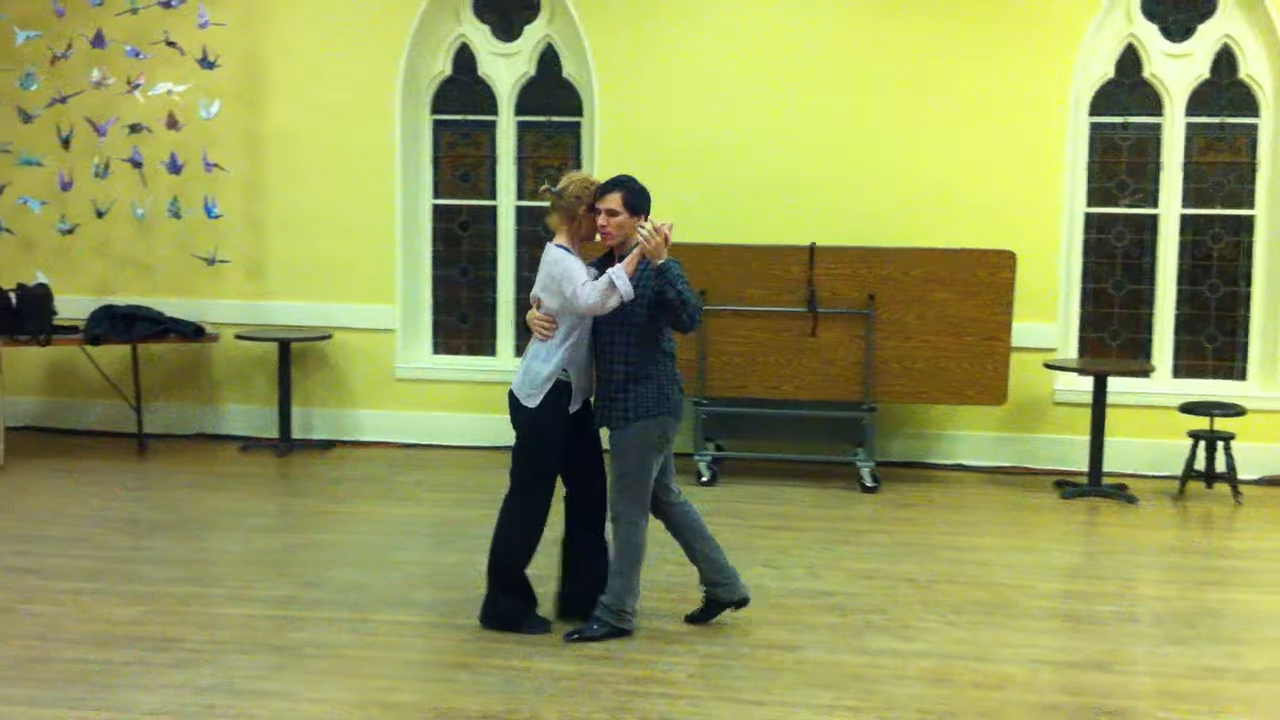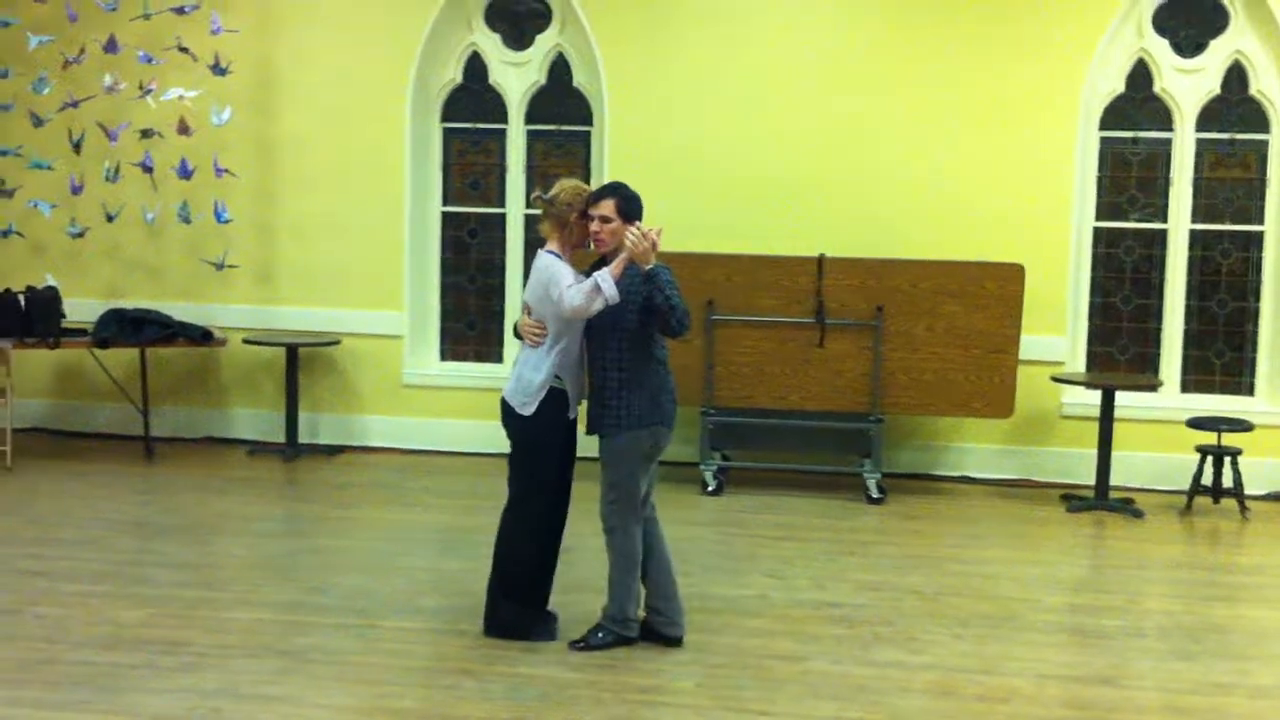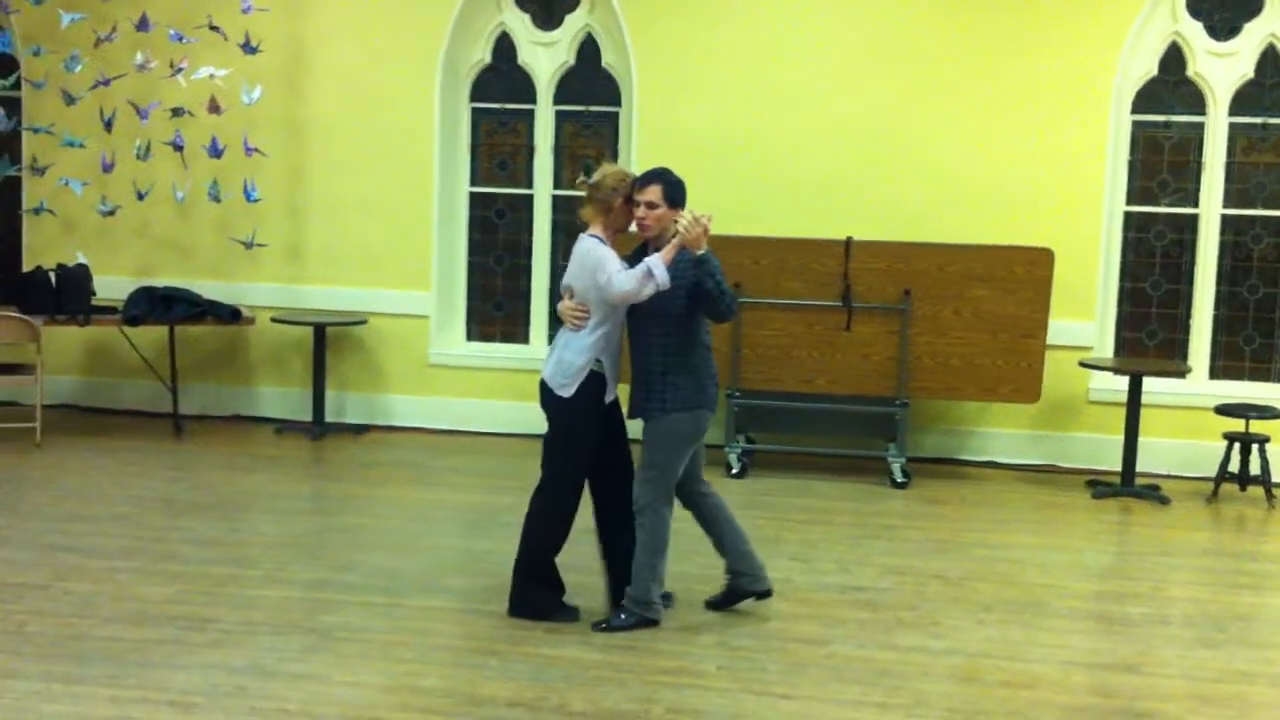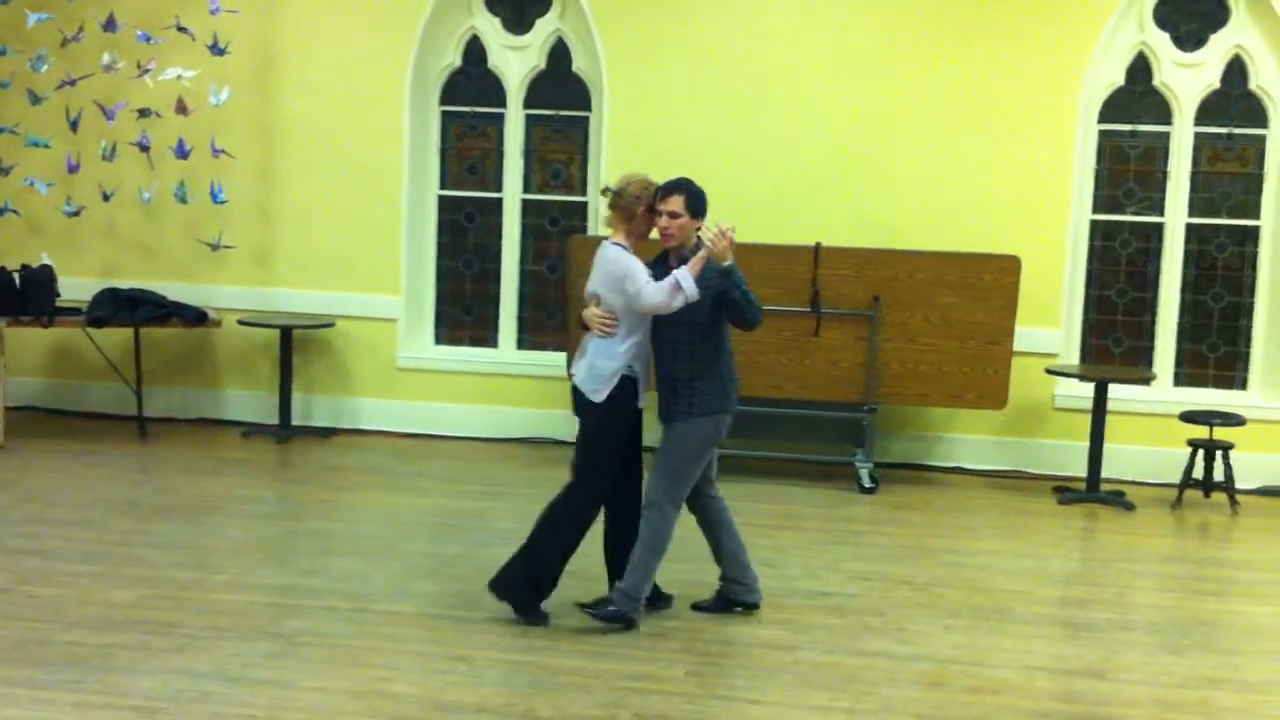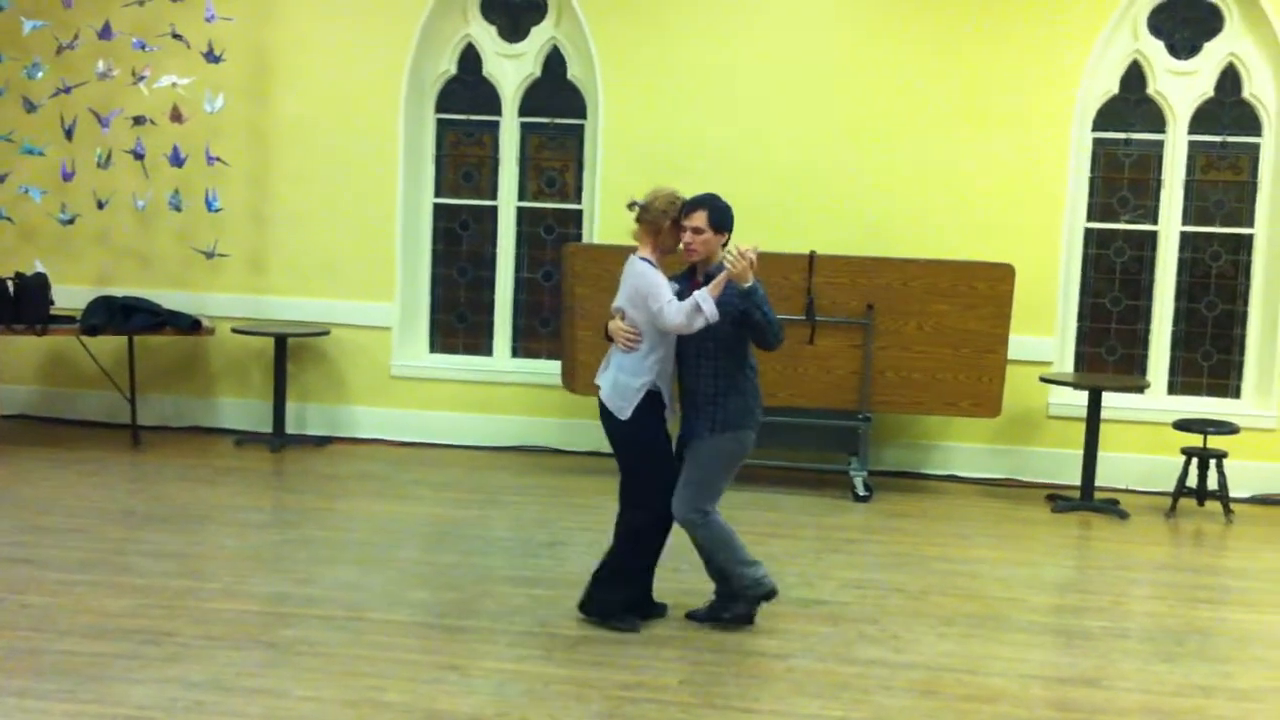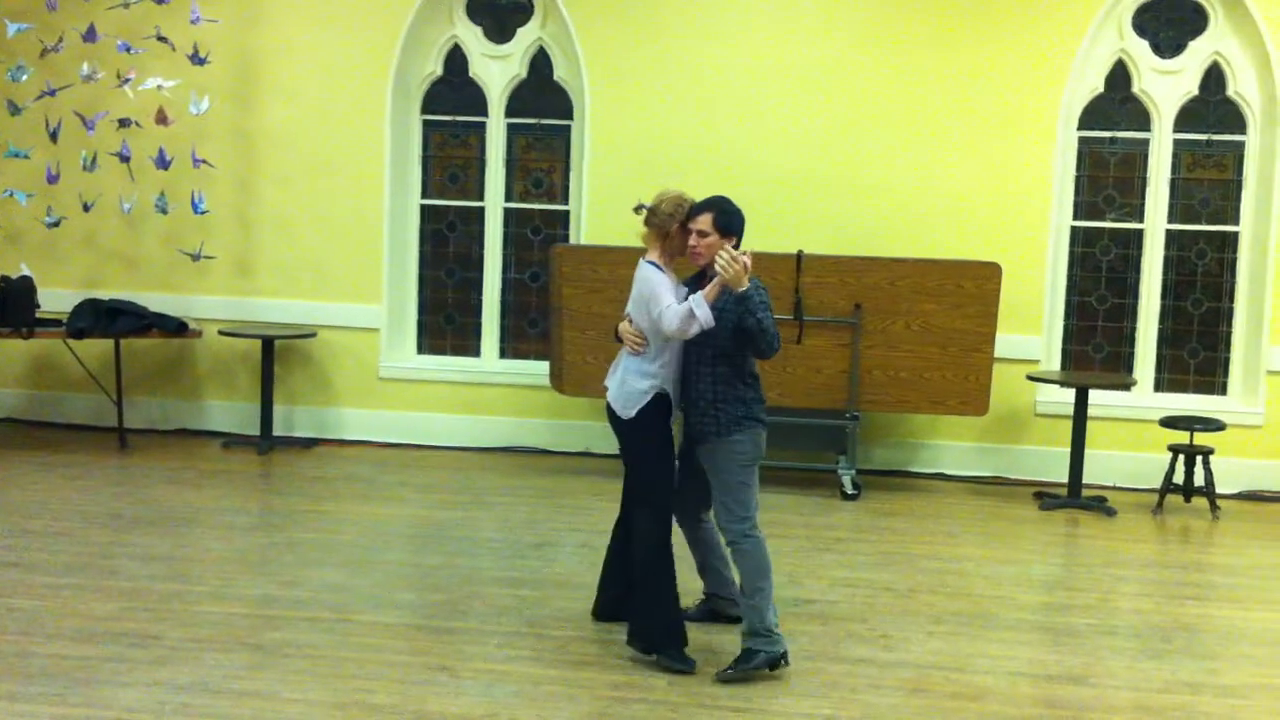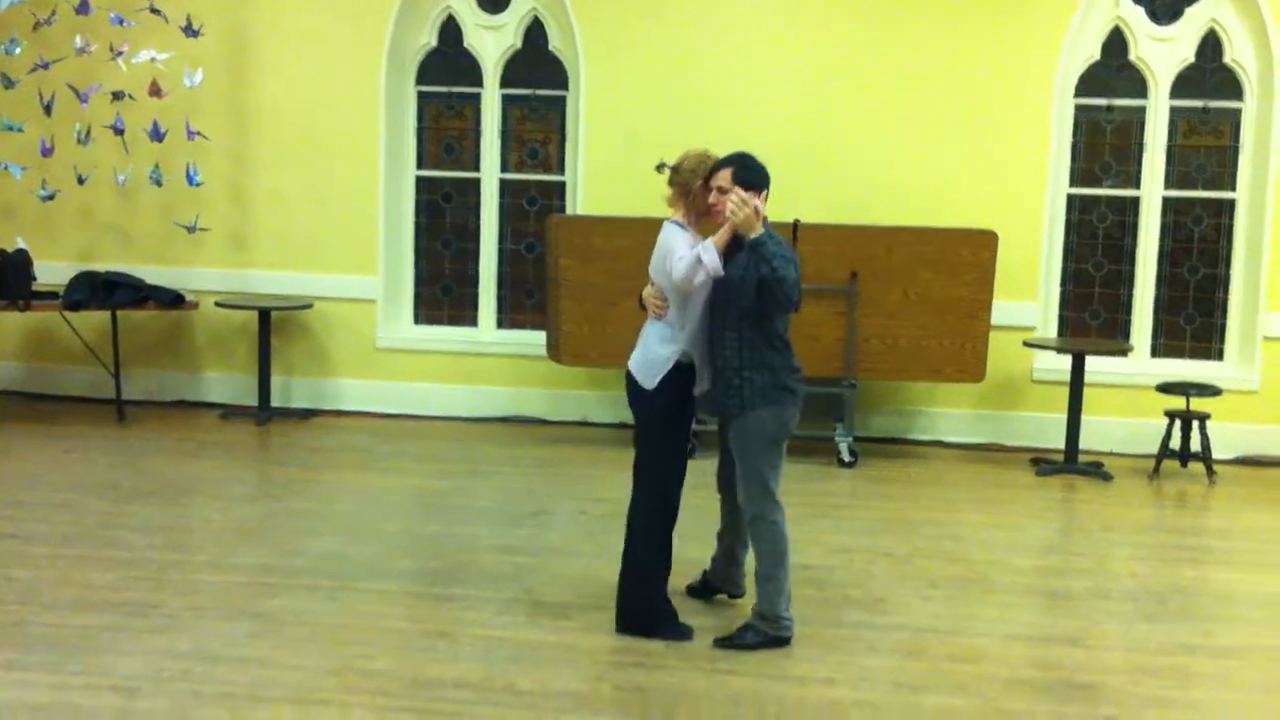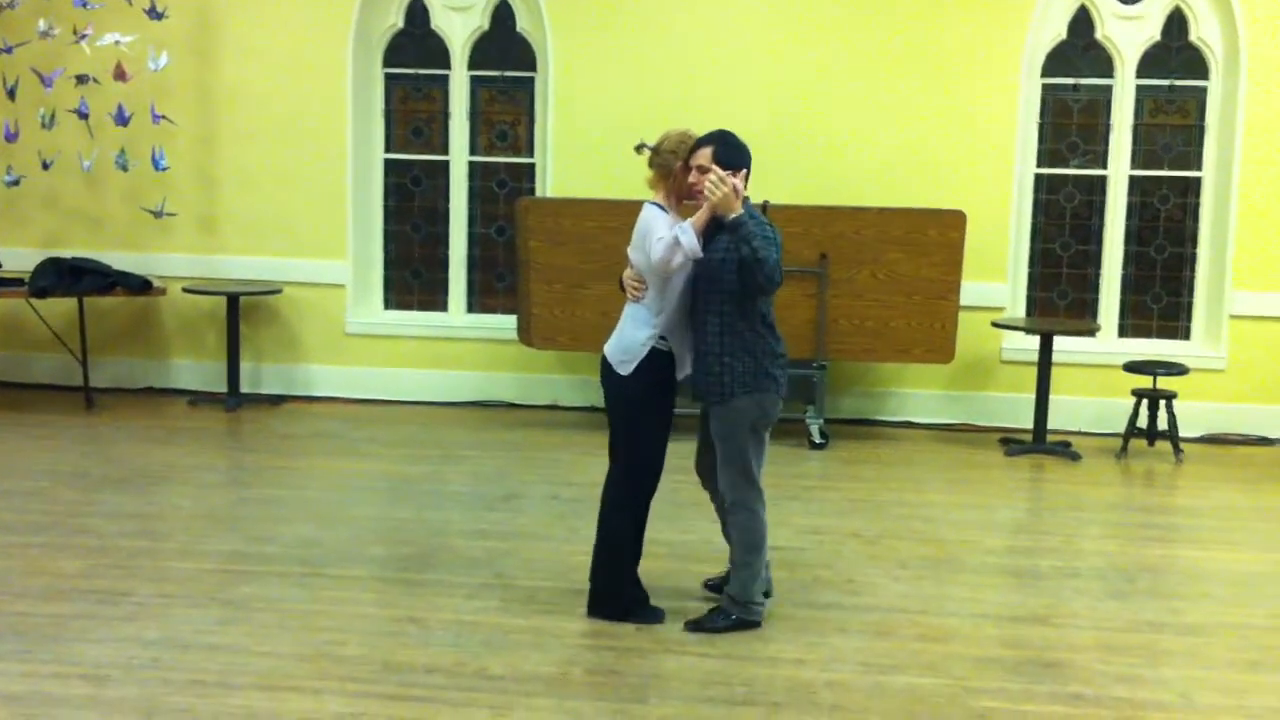
dt=0.4s
person 1, frame 1
left shoulder: (658, 269)
right shoulder: (598, 270)
left elbow: (688, 320)
left wrist: (660, 261)
right wrist: (535, 316)
left hip: (647, 405)
right hip: (627, 405)
left knee: (627, 510)
right knee: (665, 499)
left ankle: (616, 613)
right ankle: (723, 585)
person 1, frame 2
left shoulder: (650, 276)
right shoulder: (591, 278)
left elbow: (678, 326)
left wrist: (648, 267)
right wrist: (525, 323)
left hip: (640, 414)
right hip: (616, 414)
left knee: (621, 517)
right knee: (640, 515)
left ankle: (621, 623)
right ankle: (665, 619)
person 1, frame 3
left shoulder: (692, 263)
right shoulder: (634, 262)
left elbow: (723, 311)
right elbow: (597, 302)
left wrist: (699, 253)
right wrist: (566, 306)
left hip: (683, 398)
right hip: (660, 397)
left knee: (651, 498)
right knee: (692, 489)
left ankle: (643, 604)
right ankle: (748, 575)
person 1, frame 4
left shoulder: (715, 270)
right shoulder: (653, 271)
left elbow: (750, 320)
right elbow: (620, 309)
left wrist: (726, 265)
right wrist: (590, 314)
left hip: (705, 404)
right hip: (681, 402)
left knee: (661, 499)
right knee: (701, 495)
left ankle: (628, 601)
right ankle: (741, 587)
person 1, frame 5
left shoulder: (738, 288)
right shoulder: (678, 286)
left elbow: (771, 340)
right elbow: (642, 320)
left wrist: (747, 285)
right wrist: (615, 326)
left hip: (729, 419)
right hip: (697, 417)
left knee: (690, 509)
right knee: (697, 509)
left ankle: (753, 582)
right ankle: (733, 597)
person 1, frame 6
left shoulder: (746, 291)
right shoulder: (690, 287)
left elbow: (768, 347)
left wrist: (742, 289)
right wrist: (626, 328)
left hip: (735, 427)
right hip: (698, 424)
left knee: (739, 528)
right knee: (688, 511)
left ankle: (765, 641)
right ankle: (723, 599)
person 1, frame 7
left shoulder: (770, 249)
right shoulder: (724, 250)
left elbow: (787, 298)
left wrist: (756, 234)
right wrist: (652, 294)
left hip: (765, 398)
right hip: (736, 395)
left knee: (760, 506)
right knee: (731, 491)
left ankle: (774, 621)
right ankle: (725, 574)
person 1, frame 8
left shoulder: (754, 229)
right shoulder: (707, 231)
left elbow: (768, 280)
left wrist: (734, 215)
right wrist: (633, 276)
left hip: (748, 381)
right hip: (721, 379)
left knee: (740, 489)
right knee: (713, 476)
left ankle: (744, 603)
right ankle: (751, 574)
person 2, frame 1
left shoulder: (568, 259)
right shoulder: (560, 261)
right elbow: (591, 301)
right wrist: (639, 254)
left hip: (569, 396)
right hip: (543, 398)
left knee: (588, 492)
right knee: (529, 499)
left ankle: (583, 596)
right ankle: (504, 606)
person 2, frame 2
left shoulder: (556, 264)
right shoulder: (552, 267)
right elbow: (576, 304)
right wrist: (624, 259)
left hip: (553, 402)
right hip: (536, 404)
left knee: (550, 505)
right knee: (529, 506)
left ankle: (529, 606)
right ankle: (508, 615)
person 2, frame 3
left shoulder: (596, 249)
right shoulder: (595, 252)
right elbow: (627, 289)
right wrist: (676, 246)
left hip: (594, 384)
right hip: (575, 387)
left knee: (616, 484)
right knee: (560, 487)
left ankle: (630, 583)
right ankle: (532, 595)
person 2, frame 4
left shoulder: (614, 255)
right shoulder: (620, 261)
right elbow: (656, 300)
right wrist: (702, 258)
left hip: (614, 387)
right hip: (607, 390)
left knee: (625, 491)
right knee: (587, 490)
right ankle: (521, 583)
person 2, frame 5
left shoulder: (642, 268)
right shoulder: (646, 275)
right elbow: (677, 319)
right wrist: (724, 278)
left hip: (632, 398)
right hip: (633, 402)
left knee: (645, 500)
right knee: (655, 502)
left ankle: (631, 597)
right ankle: (605, 598)
person 2, frame 6
left shoulder: (657, 274)
right shoulder: (653, 277)
right elbow: (674, 324)
right wrist: (720, 283)
left hip: (642, 402)
right hip: (641, 405)
left knee: (640, 505)
right knee: (655, 513)
left ankle: (616, 598)
right ankle: (656, 632)
person 2, frame 7
left shoulder: (685, 234)
right shoulder: (675, 236)
right elbow: (686, 275)
right wrist: (730, 229)
left hip: (671, 373)
right hip: (661, 376)
left knee: (659, 479)
right knee: (659, 487)
left ankle: (639, 578)
right ankle: (644, 611)
person 2, frame 8
left shoulder: (667, 216)
right shoulder: (656, 218)
right elbow: (665, 258)
right wrist: (710, 209)
left hip: (653, 362)
right hip: (636, 365)
left knee: (642, 474)
right knee: (631, 476)
left ankle: (616, 585)
right ankle: (615, 596)
